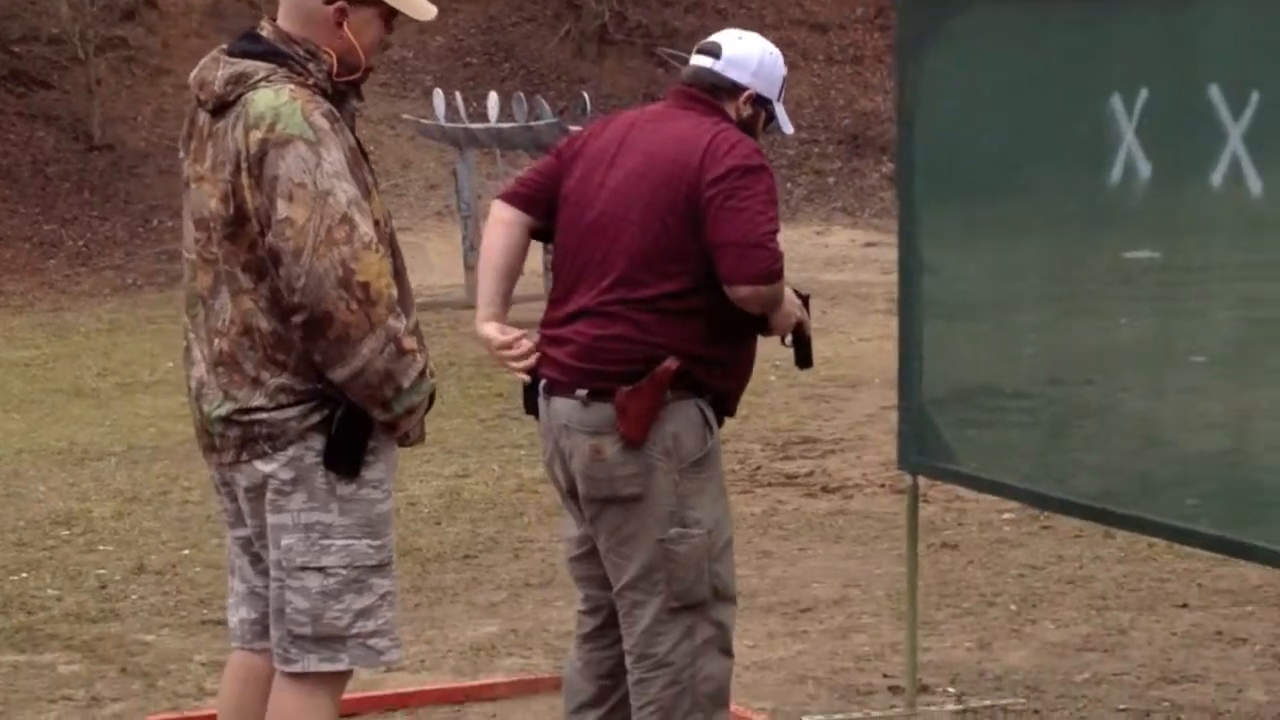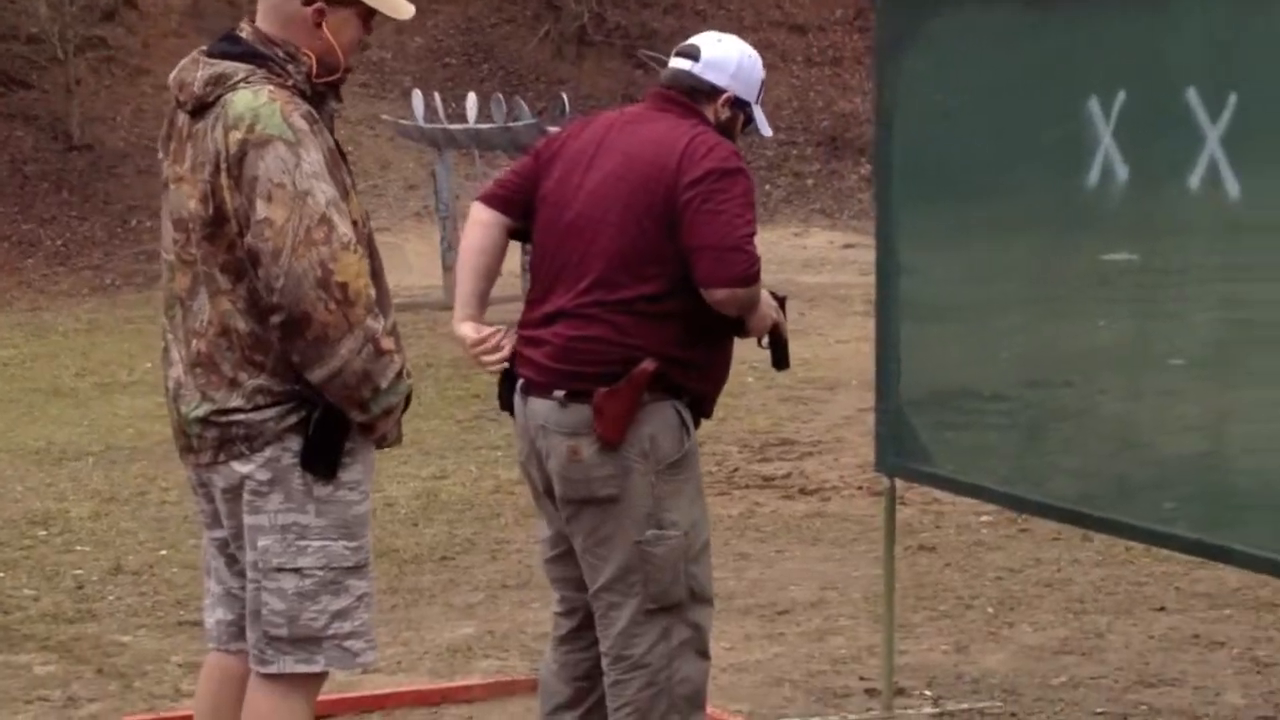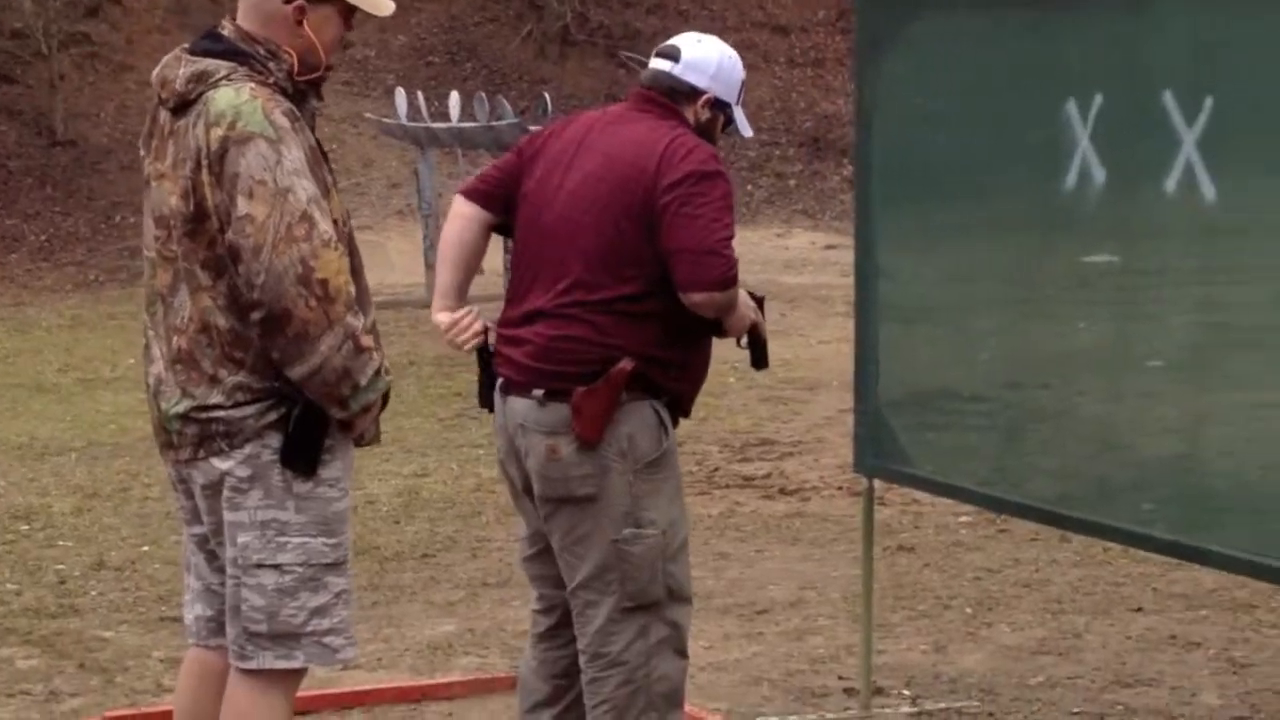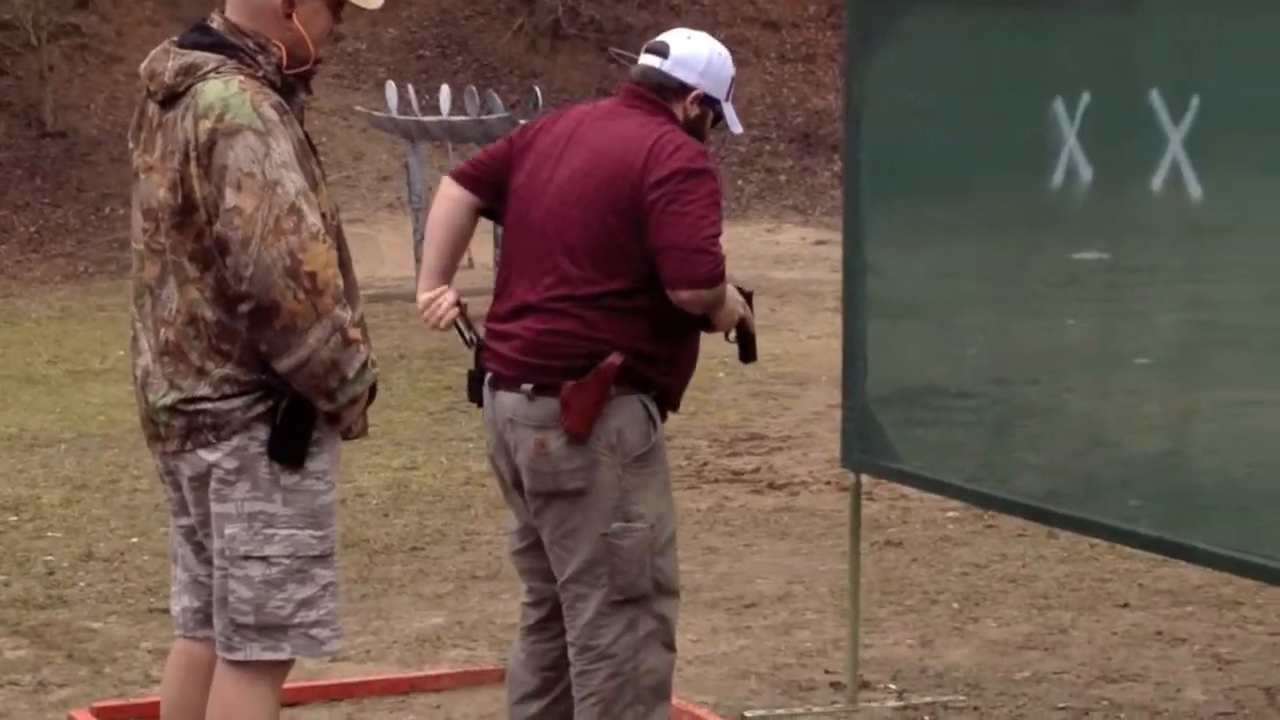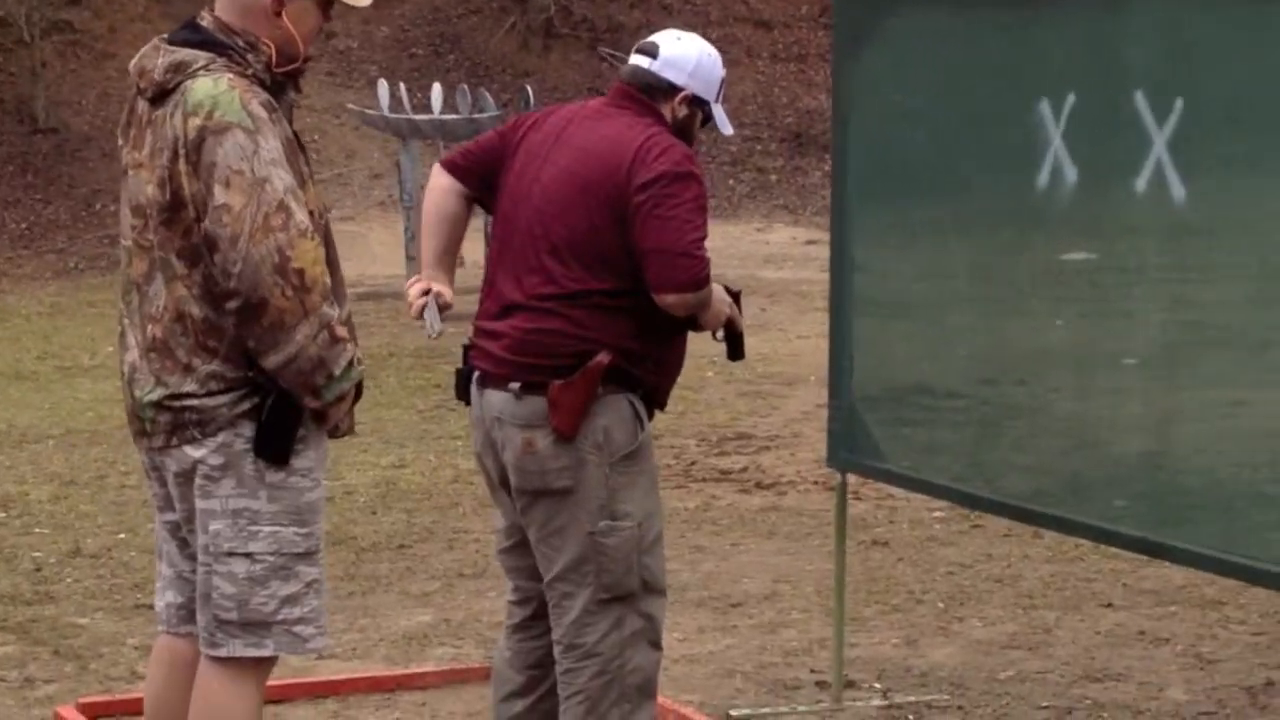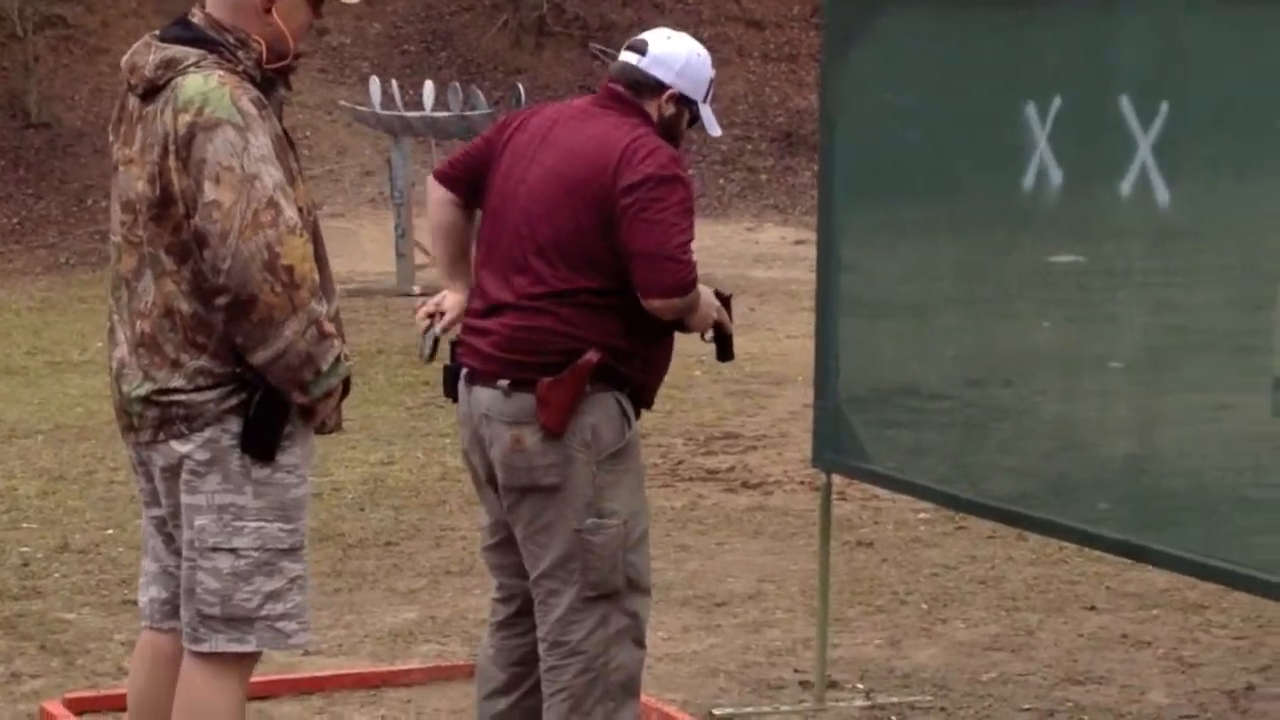
dt=0.1s
person 1, frame 1
left shoulder: (228, 101)
right shoulder: (292, 119)
right elbow: (338, 288)
right wrist: (404, 395)
left hip: (243, 407)
right hip: (311, 425)
left knee: (263, 636)
right knee: (315, 655)
person 1, frame 2
left shoulder: (205, 102)
right shoulder: (270, 119)
right elbow: (316, 288)
right wrist: (381, 394)
left hip: (219, 408)
right hip: (288, 426)
left knee: (238, 638)
right knee: (290, 657)
person 1, frame 3
left shoulder: (188, 100)
right shoulder: (252, 117)
right elbow: (296, 285)
right wrist: (360, 391)
left hip: (201, 405)
right hip: (269, 423)
left knee: (217, 634)
right knee: (269, 653)
person 1, frame 4
left shoulder: (175, 92)
right shoulder: (239, 109)
right elbow: (283, 277)
right wrist: (347, 384)
left hip: (188, 397)
right hip: (255, 414)
left knee: (204, 626)
right knee: (256, 644)
person 1, frame 5
left shoulder: (164, 90)
right shoulder: (229, 107)
right elbow: (271, 273)
right wrist: (334, 382)
left hip: (176, 394)
right hip: (242, 412)
left knee: (187, 622)
right knee: (240, 640)
person 1, frame 6
left shoulder: (157, 84)
right shoulder: (220, 102)
right elbow: (261, 268)
right wrist: (321, 377)
left hip: (162, 388)
right hip: (227, 406)
left knee: (174, 618)
right knee: (224, 634)
person 2, frame 1
left shoulder: (601, 135)
right shoulder: (730, 155)
left elbow: (513, 207)
right elbow: (751, 282)
left wrist: (491, 315)
right wrist: (782, 306)
left hip: (569, 406)
right hip: (645, 423)
left knee: (608, 612)
right knee: (679, 619)
person 2, frame 2
left shoulder: (581, 136)
right shoulder: (707, 157)
left elbow: (492, 209)
right elbow: (728, 285)
left wrist: (469, 314)
right wrist: (758, 309)
left hip: (545, 406)
right hip: (621, 423)
left knee: (585, 612)
right knee: (656, 618)
person 2, frame 3
left shoulder: (562, 136)
right shoulder: (686, 158)
left elbow: (474, 203)
right elbow: (705, 288)
left wrist: (447, 303)
right wrist: (736, 309)
left hip: (524, 404)
right hip: (600, 422)
left knee: (563, 610)
right knee: (634, 618)
person 2, frame 4
left shoulder: (553, 129)
right shoulder: (675, 156)
left elbow: (461, 184)
right elbow: (691, 286)
left wrist: (436, 280)
right wrist: (725, 302)
left hip: (513, 397)
right hip: (590, 415)
left knee: (553, 602)
right knee: (623, 610)
person 2, frame 5
left shoulder: (543, 127)
right shoulder: (661, 157)
left elbow: (452, 173)
right elbow: (676, 289)
left wrist: (437, 268)
right wrist: (712, 302)
left hip: (501, 395)
right hip: (576, 413)
left knee: (537, 602)
right knee: (608, 609)
person 2, frame 6
left shoulder: (530, 125)
right shoulder: (647, 160)
left elbow: (448, 184)
right elbow: (666, 294)
left wrist: (456, 284)
right wrist: (701, 305)
left hip: (487, 391)
right hip: (562, 412)
left knee: (521, 599)
right knee: (592, 607)
